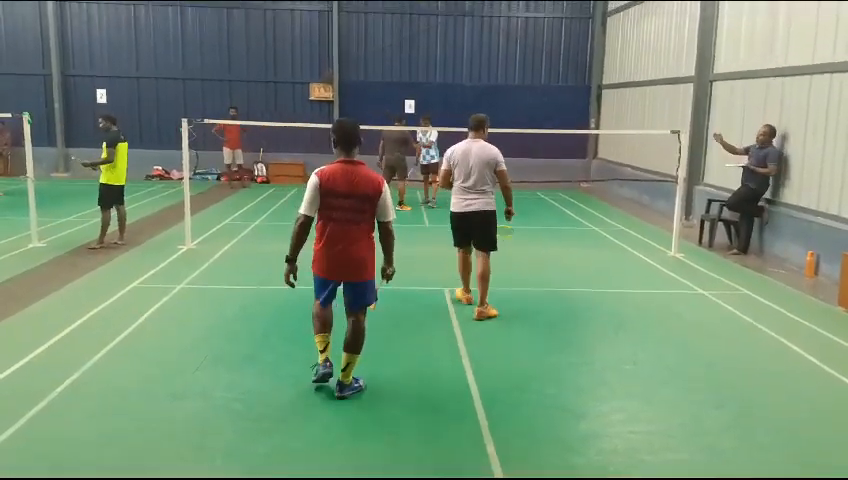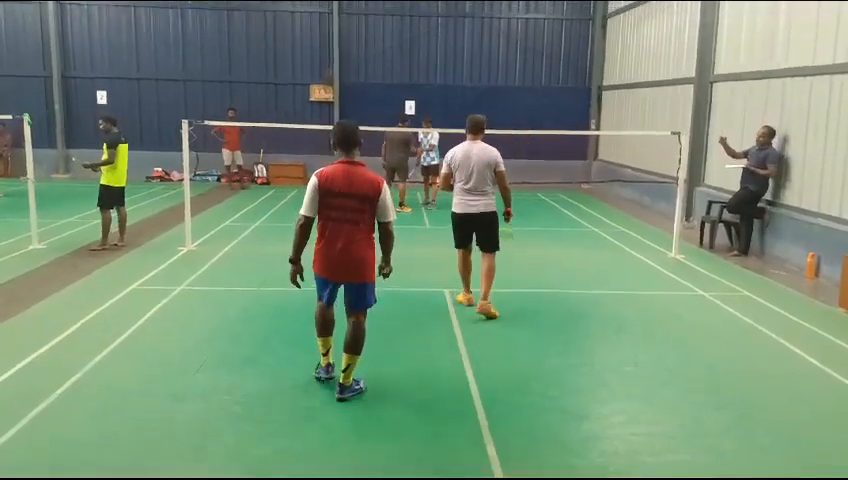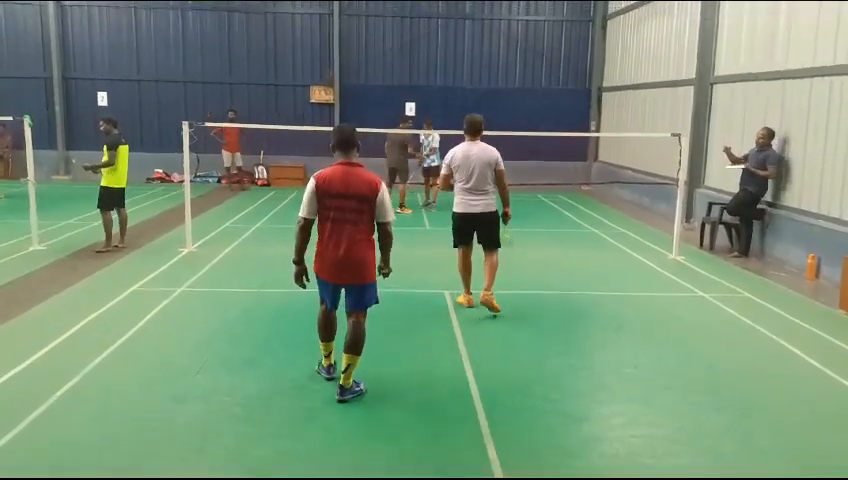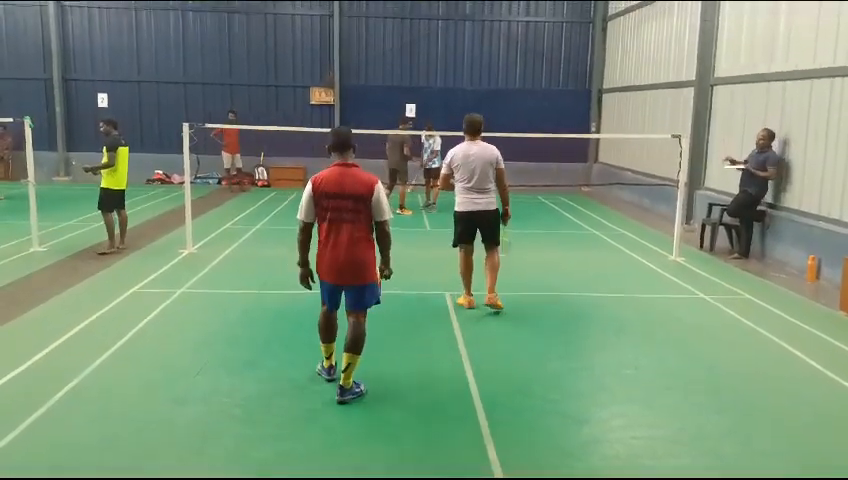
dt=0.1s
person 1, frame 1
left shoulder: (320, 176)
right shoulder: (377, 182)
left elbow: (303, 222)
right elbow: (386, 228)
left wrist: (291, 260)
right wrist: (388, 262)
left hip: (326, 259)
right hip: (361, 261)
left knee: (322, 304)
right knee: (356, 316)
left ankle: (324, 361)
right ankle: (345, 380)
person 1, frame 2
left shoulder: (320, 177)
right shoulder: (377, 182)
left elbow: (304, 223)
right elbow: (386, 229)
left wrist: (295, 260)
right wrist: (386, 260)
left hip: (327, 260)
right hip: (361, 262)
left knee: (324, 306)
right knee: (356, 317)
left ankle: (326, 364)
right ankle: (346, 382)
person 1, frame 3
left shoulder: (319, 179)
right shoulder: (375, 183)
left elbow: (304, 225)
right elbow: (385, 229)
left wrist: (299, 262)
right wrist: (385, 260)
left hip: (327, 261)
right hip: (361, 263)
left knee: (327, 308)
right knee: (356, 318)
left ankle: (327, 364)
right ankle: (346, 384)
person 1, frame 4
left shoulder: (316, 182)
right shoulder: (372, 183)
left elbow: (304, 228)
right elbow: (383, 229)
left wrist: (303, 264)
right wrist: (385, 261)
left hip: (328, 262)
right hip: (361, 263)
left knee: (328, 310)
right knee: (357, 318)
left ankle: (328, 366)
right ankle: (346, 384)
person 2, frame 1
left shoulder: (453, 150)
right shoulder: (493, 151)
left elbow: (443, 182)
right elbow: (505, 184)
right wrist: (509, 205)
left hip: (459, 209)
right hip: (485, 210)
left knee: (463, 251)
right knee: (484, 256)
left ankle: (465, 292)
right ankle: (482, 306)
person 2, frame 2
left shoulder: (453, 153)
right shoulder: (492, 153)
left elbow: (444, 185)
right elbow: (503, 185)
right wrist: (508, 206)
left hip: (460, 210)
right hip: (486, 210)
left knee: (463, 252)
right knee: (488, 255)
left ankle: (467, 294)
right ankle: (484, 301)
person 2, frame 3
left shoulder: (453, 153)
right shoulder: (492, 152)
left elbow: (443, 185)
right elbow: (502, 185)
right wrist: (506, 208)
left hip: (461, 210)
right hip: (487, 210)
left knee: (464, 252)
right knee: (491, 252)
left ankle: (467, 295)
right ankle: (487, 292)
person 2, frame 4
left shoulder: (453, 153)
right shoulder: (493, 151)
left elbow: (443, 184)
right elbow: (502, 184)
right wrist: (506, 207)
left hip: (463, 209)
right hip: (488, 208)
left knee: (465, 252)
right knee: (492, 251)
left ankle: (468, 296)
right ankle: (491, 294)
person 3, frame 1
left shoulder: (110, 137)
right shoulder: (121, 136)
left elbow: (110, 158)
left wrist: (91, 163)
right wrist: (99, 165)
left hip: (109, 179)
right hip: (119, 178)
left knee: (105, 208)
right knee: (120, 206)
left ankle: (101, 240)
right ankle: (121, 237)
person 3, frame 2
left shoulder: (111, 138)
right shoulder: (121, 138)
left elbow: (111, 160)
left wrist: (92, 165)
right wrist: (100, 167)
left hip: (110, 180)
right hip: (120, 180)
left knee: (105, 209)
right knee: (120, 208)
left ankle: (104, 242)
right ankle: (121, 239)
person 3, frame 3
left shoulder: (111, 140)
right shoulder: (122, 139)
left elbow: (111, 161)
left wrist: (92, 166)
right wrist: (100, 169)
left hip: (110, 182)
right hip: (120, 181)
left knee: (105, 210)
right knee: (121, 209)
left ankle: (108, 242)
right ankle: (122, 240)
person 3, frame 4
left shoulder: (111, 141)
right shoulder: (122, 141)
left elbow: (111, 163)
left wrist: (92, 168)
right wrist: (100, 170)
left hip: (110, 183)
right hip: (120, 183)
left knee: (106, 212)
right knee: (121, 210)
left ankle: (111, 244)
right ankle: (122, 242)
person 4, frame 1
left shoulder: (772, 152)
right shoulder: (754, 147)
left elbow: (772, 171)
right elbow: (735, 150)
left wrist: (753, 168)
right wrist: (721, 141)
left hip: (756, 187)
right hip: (748, 185)
left knee: (731, 203)
right knee: (745, 216)
left ankle: (759, 210)
right ankle: (741, 248)
person 4, frame 2
left shoulder: (772, 153)
right shoulder: (754, 149)
left elbow: (772, 173)
right elbow: (735, 155)
left wrist: (753, 169)
right wrist: (725, 145)
left hip: (755, 188)
right hip: (747, 187)
left knee: (731, 206)
right knee: (745, 218)
left ankle: (760, 212)
right ankle: (742, 249)
person 4, frame 3
left shoulder: (772, 155)
right shoulder: (754, 151)
left elbow: (772, 174)
right elbow: (738, 161)
left wrist: (752, 170)
right wrist: (729, 153)
left hip: (754, 190)
right hip: (746, 188)
left knee: (732, 208)
right knee: (745, 219)
left ankle: (760, 213)
right ankle: (743, 251)
person 4, frame 4
left shoulder: (771, 156)
right shoulder: (754, 153)
left elbow: (772, 175)
right elbow: (743, 166)
left wrist: (752, 171)
right wrist: (733, 161)
left hip: (754, 191)
right hip: (746, 190)
left knee: (732, 210)
right knee: (745, 221)
left ankle: (761, 215)
right ankle: (743, 252)
